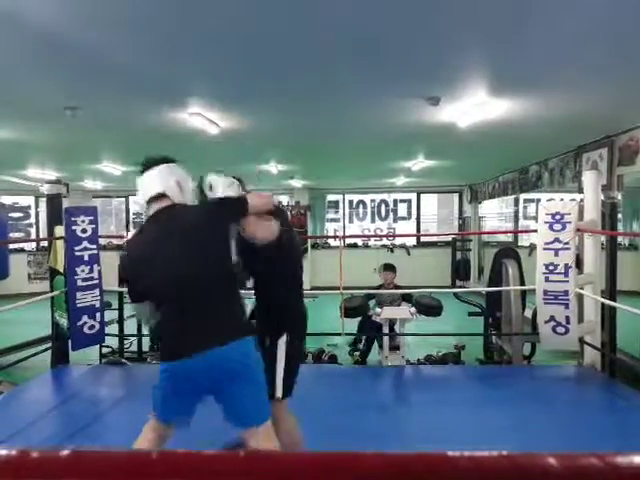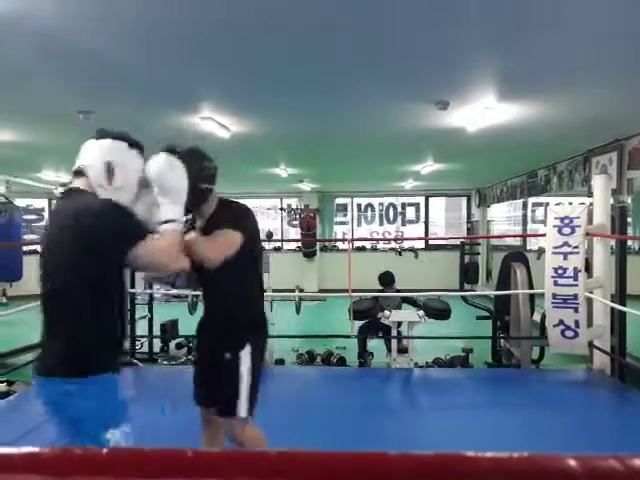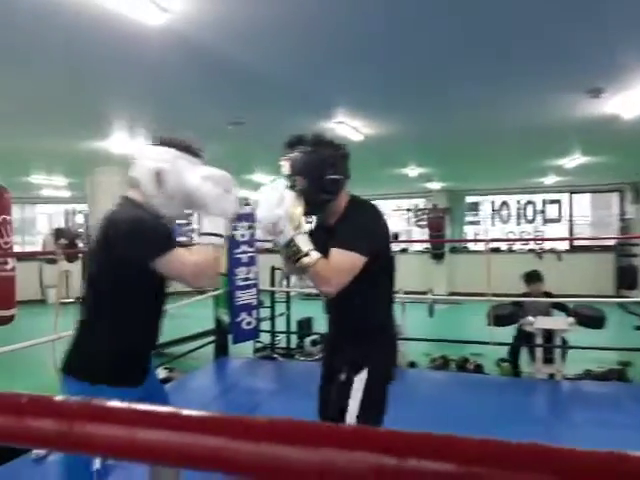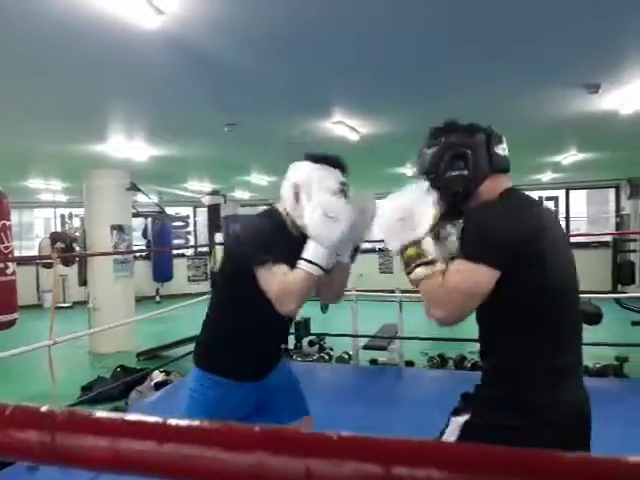
dt=1s
person 1, frame 1
left shoulder: (133, 251)
right shoulder: (208, 213)
left elbow: (149, 306)
right elbow: (266, 201)
left hip: (178, 357)
right hip: (232, 346)
left knee: (156, 431)
right knee: (261, 439)
person 1, frame 2
left shoulder: (69, 211)
right shoulder: (102, 214)
right elbow: (172, 260)
right wrist: (172, 201)
left hip: (80, 368)
right hip: (79, 375)
person 1, frame 3
left shoulder: (147, 222)
right shoulder: (131, 225)
left elbow: (193, 270)
right elbow: (201, 276)
left wrist: (214, 215)
right wrist: (216, 216)
left hip: (134, 372)
right hip: (97, 381)
person 1, frame 4
left shoulder: (303, 236)
right shoulder: (256, 231)
left elbow: (330, 294)
right elbow: (287, 302)
left wrist: (349, 242)
right wrist: (321, 243)
left hip: (268, 366)
right hip: (222, 374)
person 2, frame 1
left shoulder: (273, 215)
right shoulder: (246, 227)
right elbow: (242, 275)
left hip: (285, 319)
right hip: (266, 315)
left knee: (274, 401)
person 2, frame 2
left shoulder: (237, 215)
right shoulder: (193, 226)
left elbow: (211, 256)
left hip: (245, 330)
right hip: (212, 328)
left knee: (233, 421)
right knee: (209, 414)
person 2, frame 3
left shoulder: (363, 218)
right shoulder: (327, 221)
left elbow: (329, 281)
right elbow: (306, 268)
left wrist: (289, 234)
right wrist: (285, 231)
left hip: (367, 349)
right hip: (343, 343)
person 2, frame 4
left shoulder: (491, 218)
right shoulder: (536, 214)
left elbow: (446, 308)
left wrist: (413, 243)
right wrist: (438, 238)
left hip: (514, 408)
